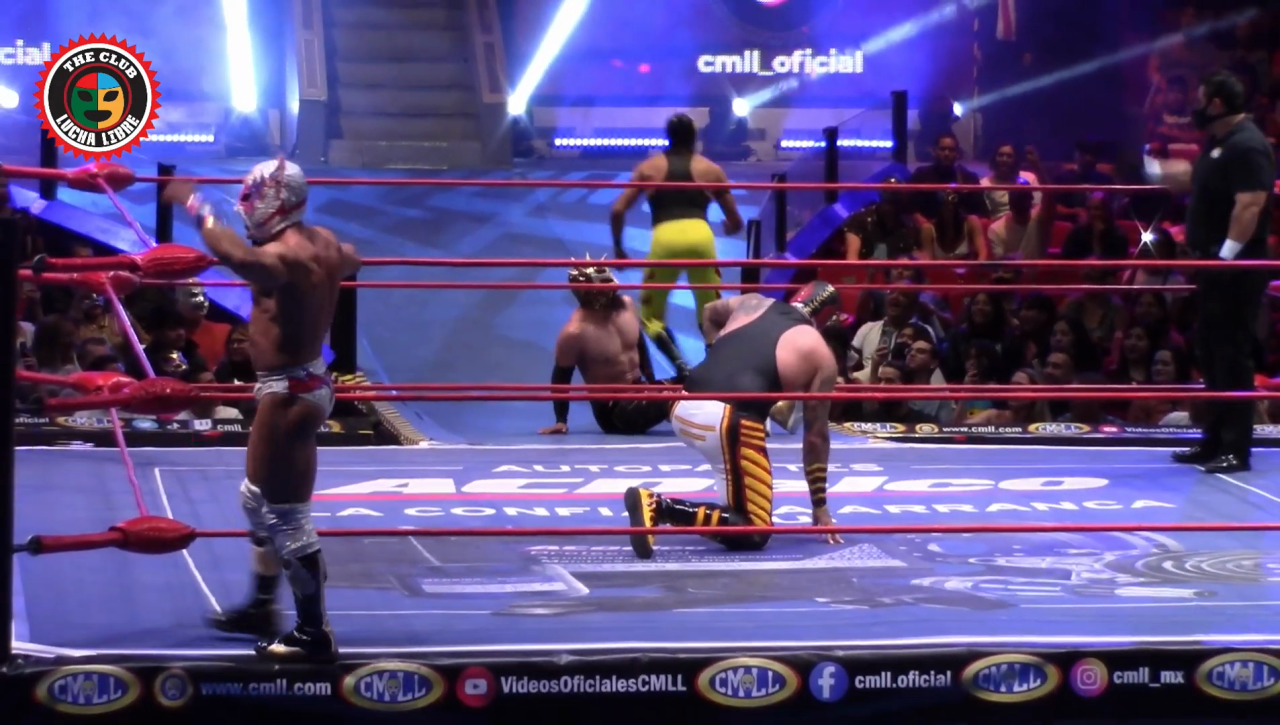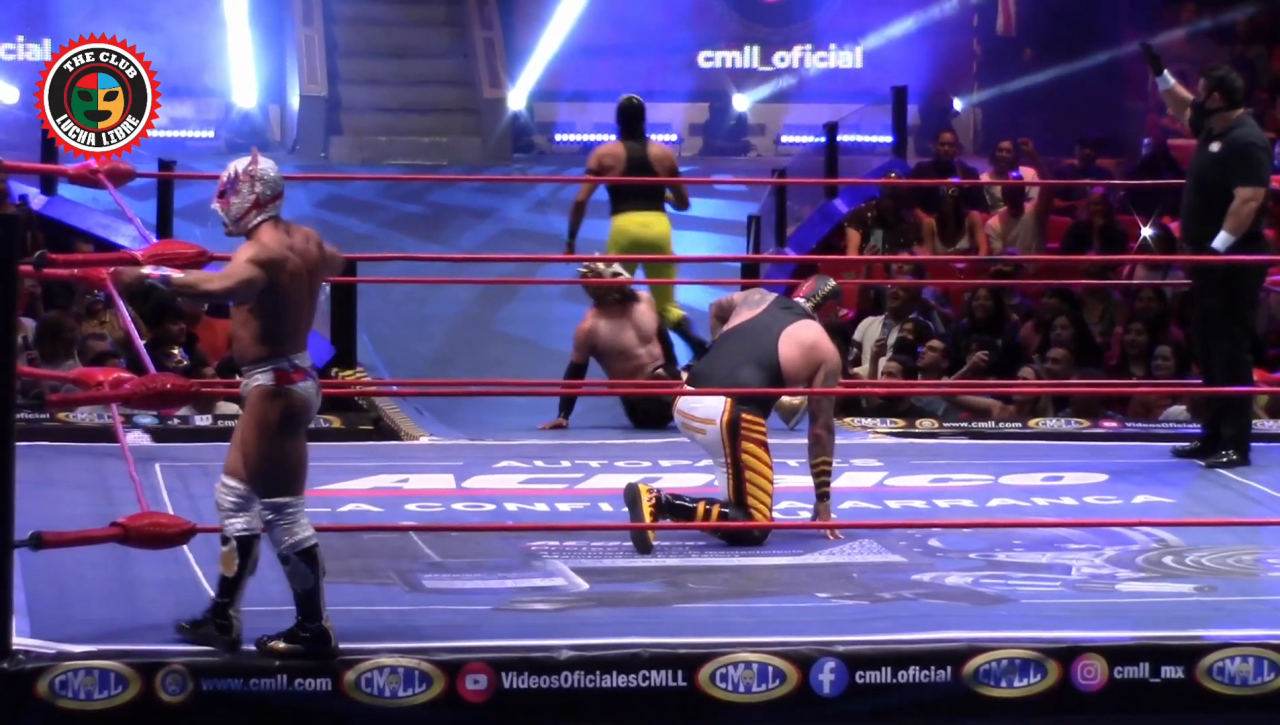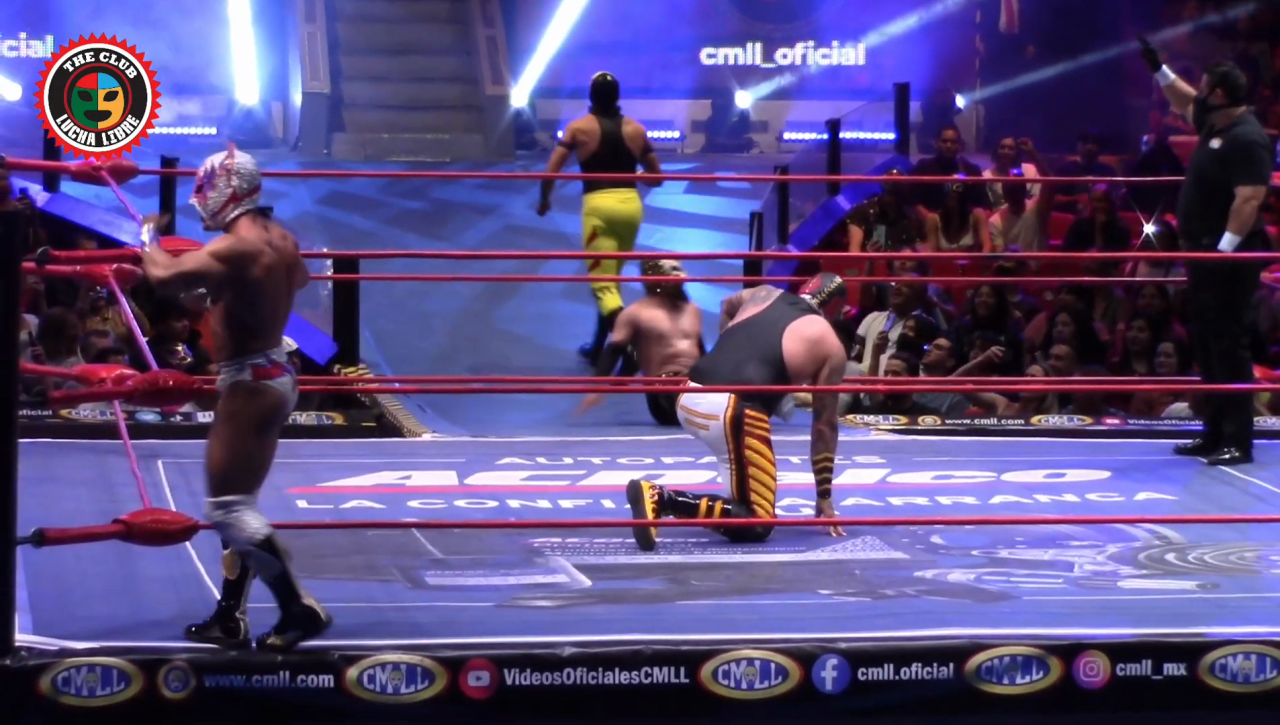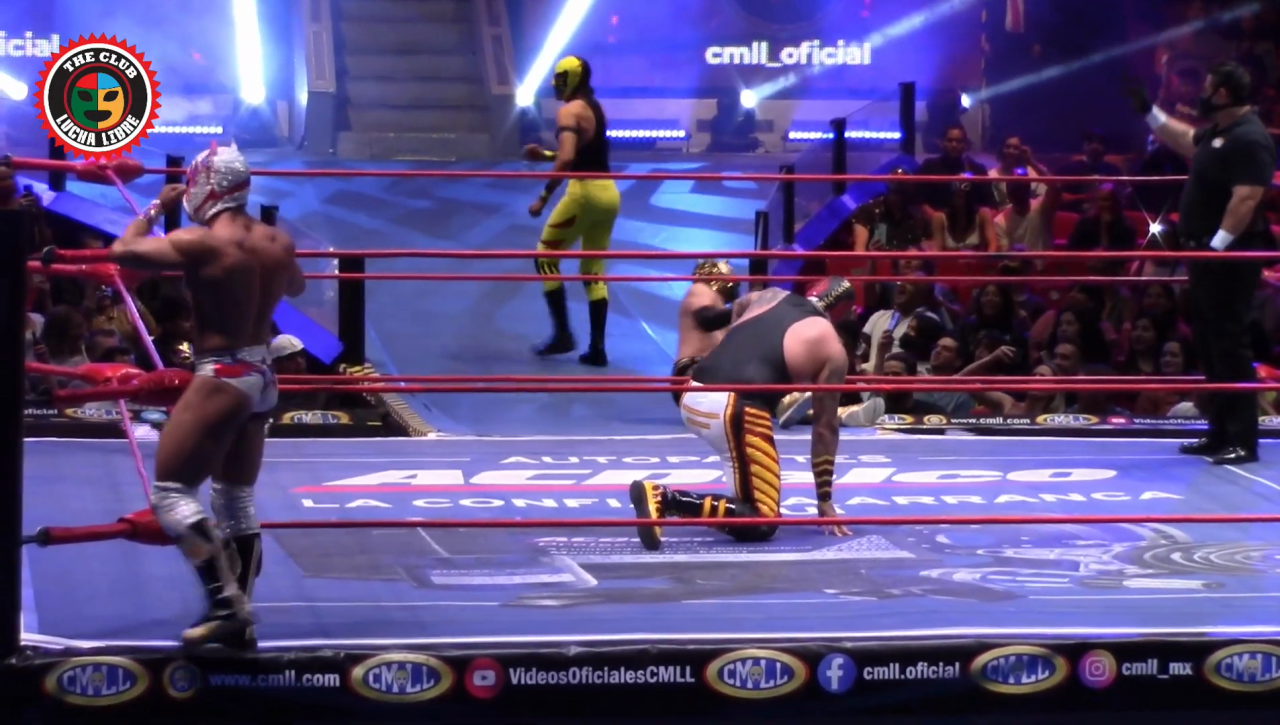
dt=0.3s
person 1, frame 1
left shoulder: (286, 256)
right shoulder: (323, 241)
left elbow: (240, 257)
right elbow: (352, 260)
left wrist: (196, 207)
left hip: (289, 395)
right hip: (302, 386)
left knee: (288, 515)
right knee: (260, 498)
left ankle: (314, 634)
right ankle: (260, 609)
person 1, frame 2
left shoulder: (262, 252)
right shoulder: (304, 239)
left elbow: (217, 286)
right elbow: (333, 262)
left wrist: (151, 275)
left hip: (274, 389)
right hip: (287, 381)
left knee: (282, 512)
right knee: (236, 498)
left ankle: (314, 630)
right ankle: (221, 617)
person 1, frame 3
left shoulder: (233, 247)
right shoulder: (280, 238)
left elbow: (164, 273)
right elbow: (299, 278)
left wrist: (149, 235)
left hip: (249, 385)
right hip: (273, 377)
left knee: (226, 509)
right knee: (237, 502)
left ankle: (302, 610)
right ankle: (230, 618)
person 1, frame 4
left shoulder: (202, 243)
right shoulder: (277, 240)
left elbow: (121, 251)
right elbow: (294, 286)
left wrist: (156, 208)
left hip: (222, 383)
right hip: (261, 378)
left knee: (171, 493)
right knee: (236, 500)
left ankle: (226, 600)
right ankle: (234, 620)
person 2, frame 1
left shoulder: (1249, 146)
right shoulder: (1219, 143)
left elbow: (1250, 206)
right elbow: (1193, 174)
left wrist: (1226, 256)
right wrist: (1153, 170)
left hip: (1236, 266)
right hip: (1215, 263)
left knee: (1232, 354)
right knee: (1211, 353)
left ankle: (1236, 448)
right ankle: (1215, 440)
person 2, frame 2
left shoulder: (1246, 141)
right shoulder: (1215, 132)
left elbow: (1248, 200)
right elbow: (1184, 109)
left wrist: (1219, 246)
right wrist: (1160, 74)
left hip: (1233, 261)
right hip: (1210, 258)
left knee: (1230, 349)
right knee: (1208, 347)
left ankle: (1236, 443)
right ankle: (1214, 436)
person 2, frame 3
left shoulder: (1248, 138)
right shoulder: (1216, 127)
left elbow: (1250, 199)
right elbow: (1186, 104)
left wrist: (1226, 249)
right wrist: (1158, 70)
left hip: (1229, 258)
right hip: (1206, 253)
left knee: (1228, 346)
right knee: (1206, 345)
left ankle: (1238, 441)
right ankle: (1216, 433)
person 2, frame 4
right shoulder: (1220, 131)
left elbow: (1245, 200)
right elbow: (1188, 139)
left wrist: (1218, 246)
right wrist: (1151, 113)
left hip: (1230, 257)
right hip: (1209, 253)
left knee: (1229, 345)
right knee: (1209, 343)
left ankle: (1243, 440)
right ankle: (1221, 432)
person 3, frame 1
left shoulder: (648, 167)
right shoulder: (712, 170)
left elbow: (618, 211)
right elbow: (737, 224)
left wrist: (619, 248)
right wrist: (728, 226)
left hip: (666, 239)
right hip: (700, 237)
left knee: (651, 316)
left ankle: (675, 358)
person 3, frame 2
left shoulder: (604, 154)
right shoulder: (664, 154)
left elbow: (581, 201)
right elbow: (683, 204)
left wrist: (571, 241)
left hip: (625, 229)
right hip: (658, 229)
right knee: (666, 304)
right ankle: (698, 345)
person 3, frame 3
left shoulder: (579, 127)
right shoulder: (636, 129)
left elbow: (550, 173)
right elbow: (656, 178)
left wrist: (544, 200)
left hip: (600, 206)
right hip: (631, 206)
left knee: (605, 287)
right knee: (611, 279)
right ankle: (598, 346)
person 3, frame 4
left shoulder: (570, 111)
right shoulder: (598, 109)
left elbow: (566, 160)
left wrist: (543, 198)
right wrist: (544, 154)
left hip: (585, 194)
right hip: (609, 193)
left knee: (545, 256)
right knee: (594, 273)
left ankle: (562, 335)
right ankle: (597, 348)
person 4, frame 1
left shoulder: (753, 302)
right shoulder: (822, 356)
left elbow: (709, 314)
right elbow: (816, 435)
right wrist: (820, 505)
left hip: (683, 409)
right hip: (727, 422)
right knee: (752, 532)
right ankle: (658, 505)
person 4, frame 2
left shoulder: (756, 298)
right shoulder: (826, 351)
left elbow: (716, 310)
right elbow: (821, 429)
right wrist: (823, 500)
left hip: (684, 404)
right hip: (729, 415)
right knee: (754, 527)
right ankle: (658, 502)
person 4, frame 3
left shoulder: (764, 294)
right shoulder: (831, 347)
left elbow: (727, 308)
right elbow: (825, 425)
right wrist: (824, 496)
left hip: (688, 399)
right hip: (732, 412)
right knee: (756, 524)
right ankle: (660, 498)
person 4, frame 4
left shoulder: (771, 296)
right shoulder: (833, 350)
left elbow: (737, 308)
right elbow: (825, 427)
right wrist: (825, 498)
left hip: (692, 399)
right hip: (735, 410)
right knee: (761, 522)
right ankle: (664, 498)
